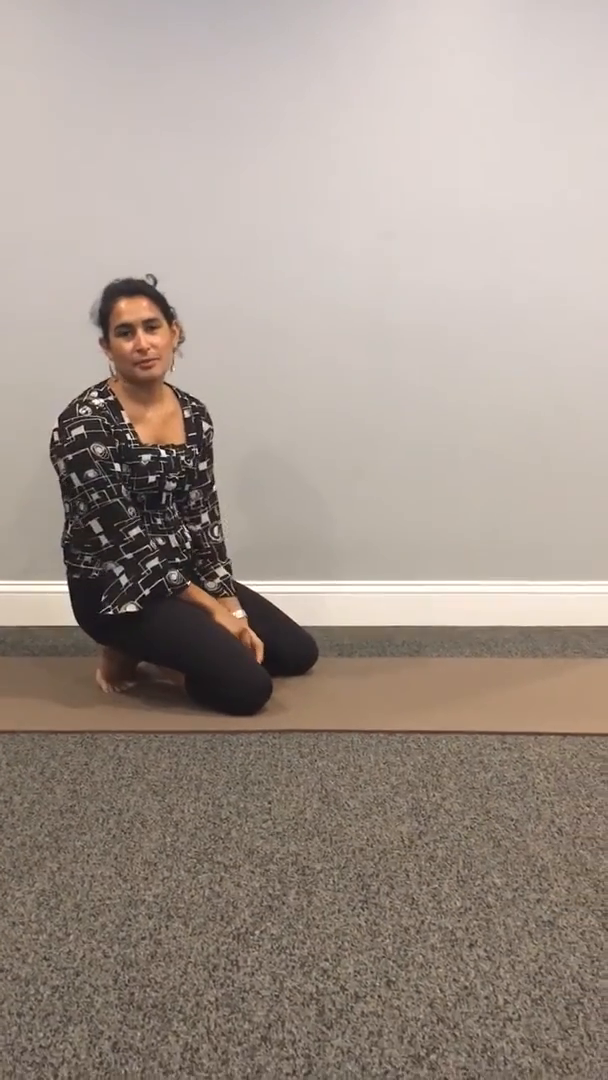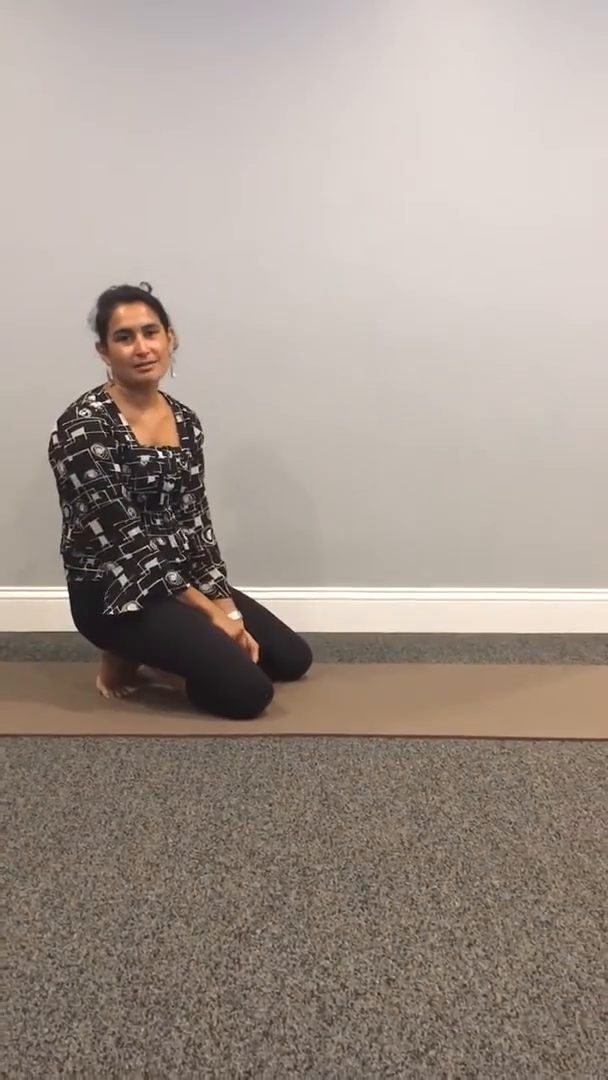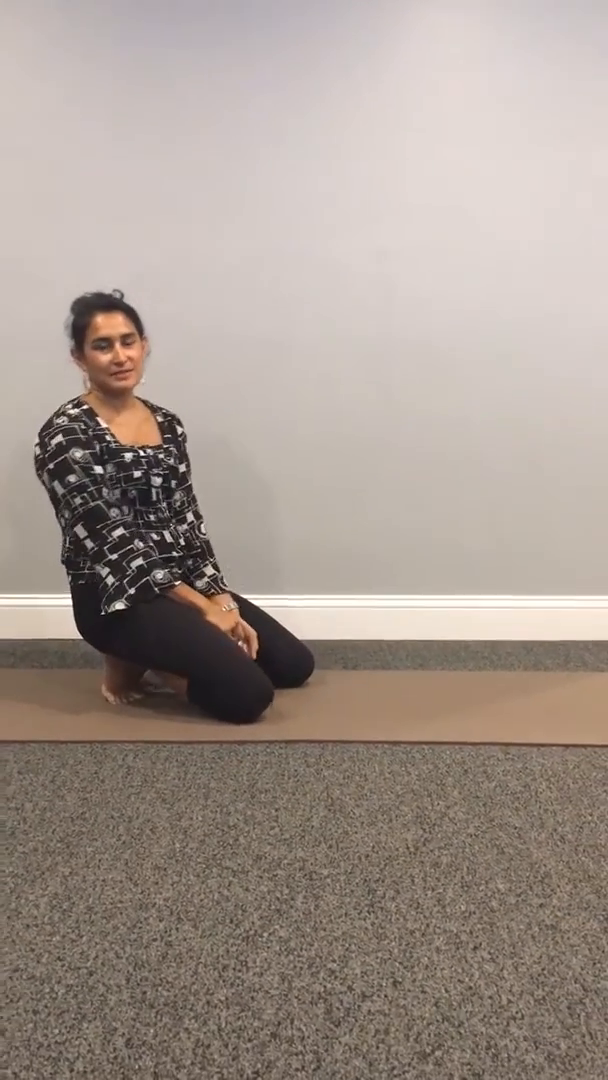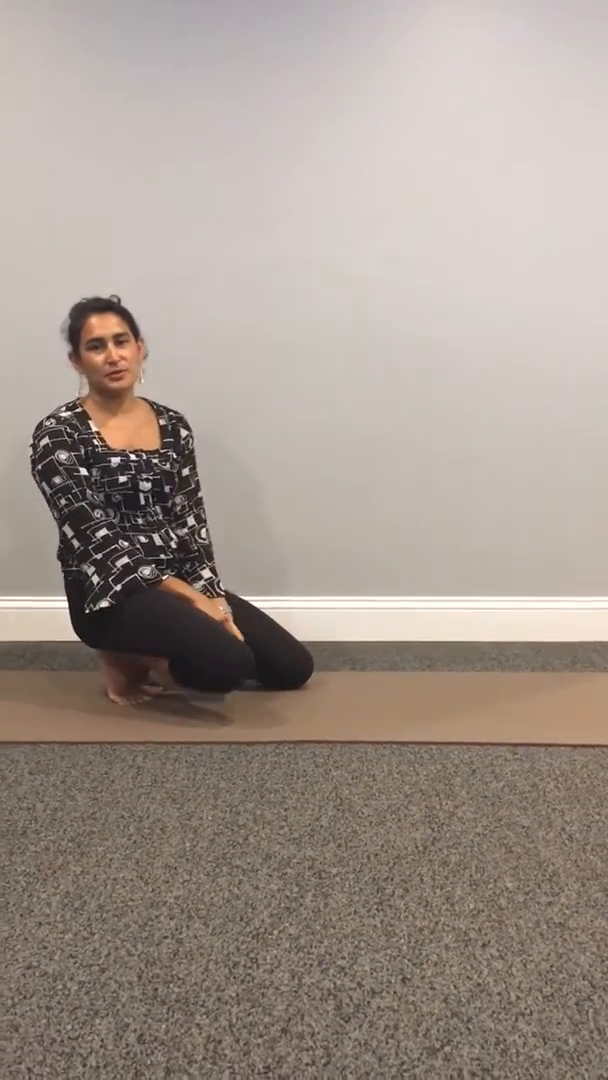
dt=0.3s
person 1, frame 1
left shoulder: (193, 414)
right shoulder: (85, 424)
left elbow: (203, 519)
right elbow: (123, 539)
left wrist: (232, 608)
right wrist: (212, 610)
left hip: (180, 574)
right hip: (114, 588)
left knee: (298, 652)
right knee: (248, 687)
left ankle: (152, 645)
right ankle: (128, 651)
person 1, frame 2
left shoulder: (184, 421)
right shoulder: (84, 426)
left elbow: (195, 523)
right elbow: (124, 539)
left wrist: (227, 608)
right wrist: (210, 613)
left hip: (176, 578)
right hip: (113, 592)
left knee: (293, 659)
right knee: (249, 691)
left ankle: (151, 648)
right ankle: (129, 656)
person 1, frame 3
left shoulder: (167, 423)
right shoulder: (65, 434)
left elbow: (188, 522)
right elbow: (110, 541)
left wrist: (223, 602)
right wrist: (203, 607)
left hip: (181, 583)
right hip: (116, 599)
left knee: (295, 665)
right knee: (248, 694)
left ankle: (159, 654)
right ankle: (130, 660)
person 1, frame 4
left shoulder: (172, 425)
right shoulder: (58, 435)
left elbow: (191, 523)
right elbow: (97, 541)
left wrist: (215, 600)
right wrist: (194, 599)
left hip: (179, 581)
right hip: (109, 595)
left knee: (294, 667)
right knee: (229, 663)
left ankle: (154, 649)
right ankle: (127, 658)
